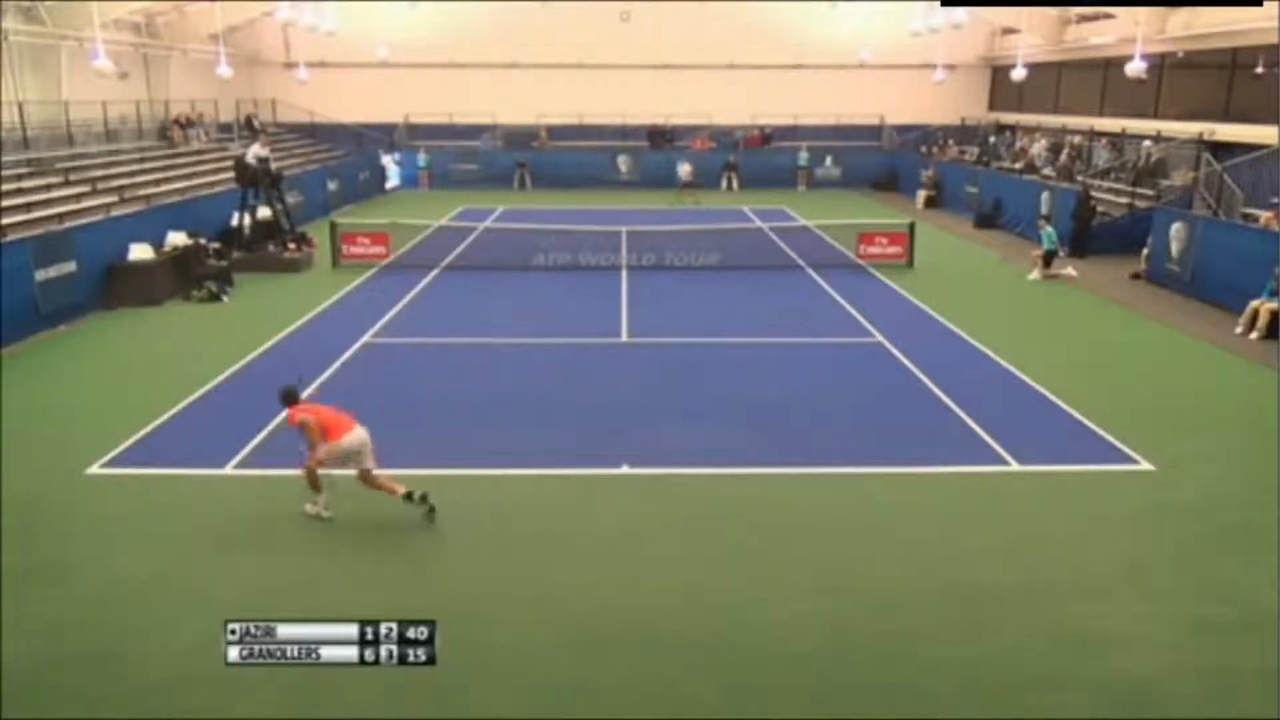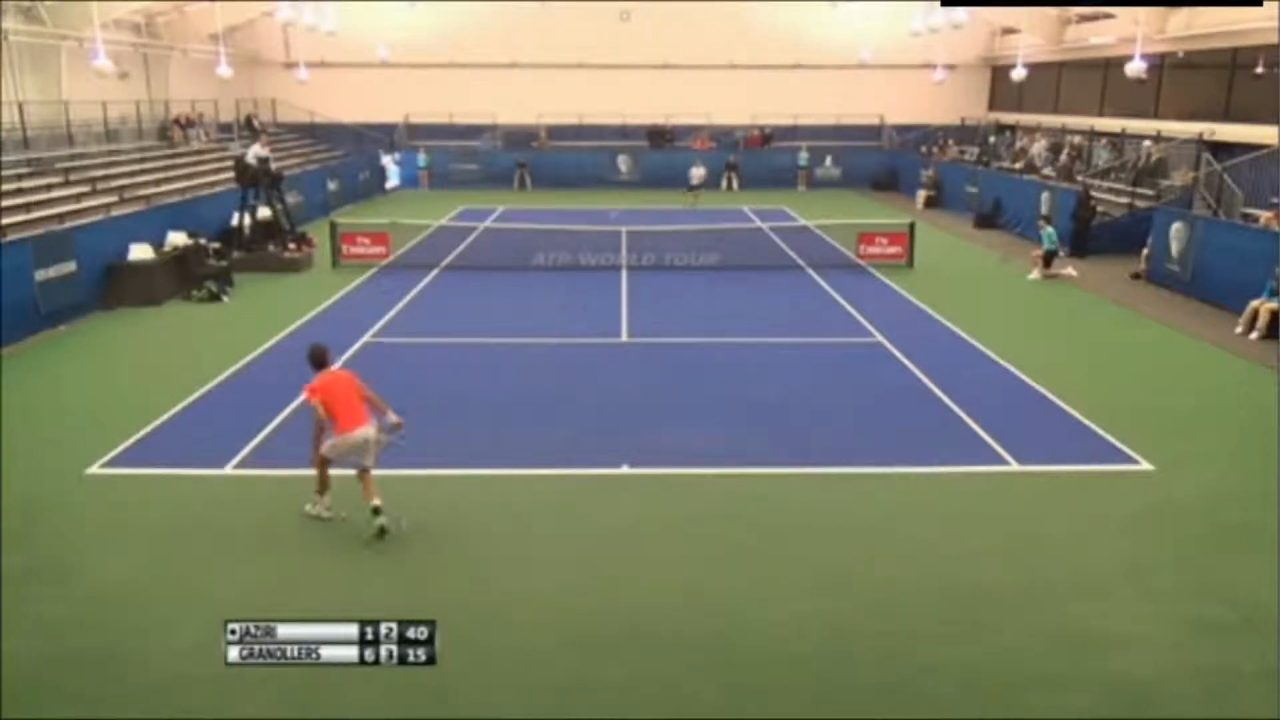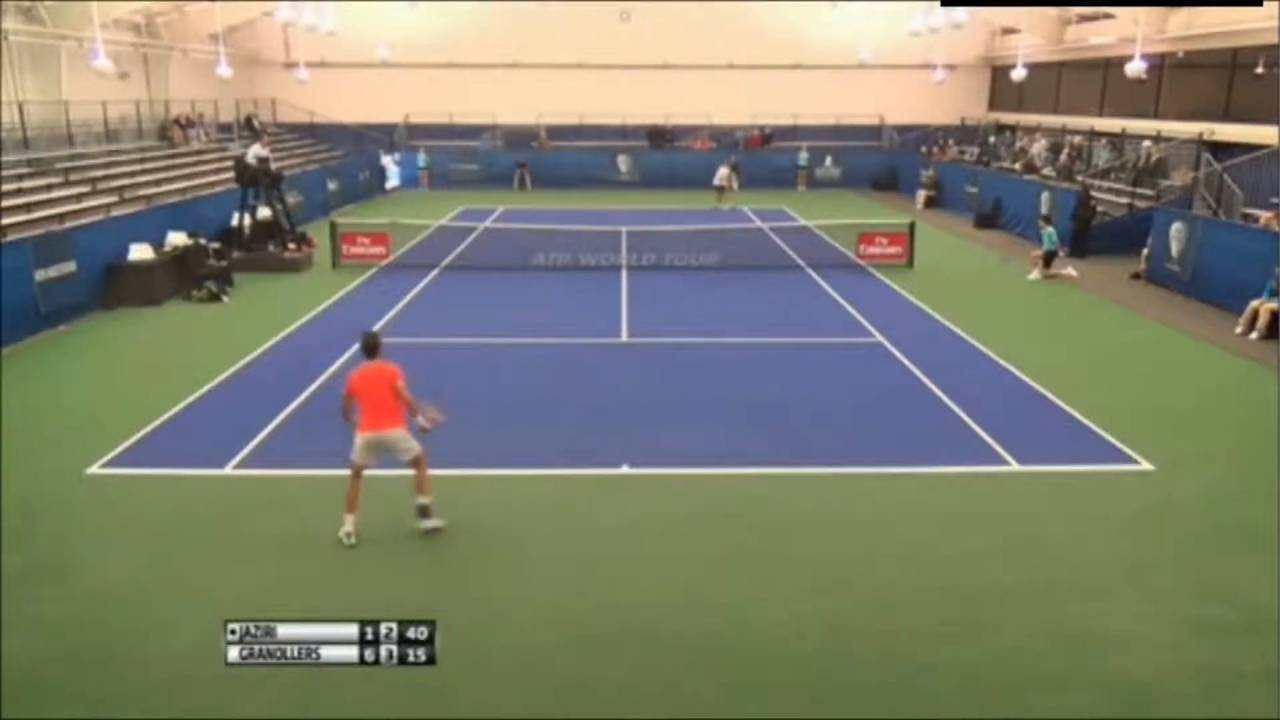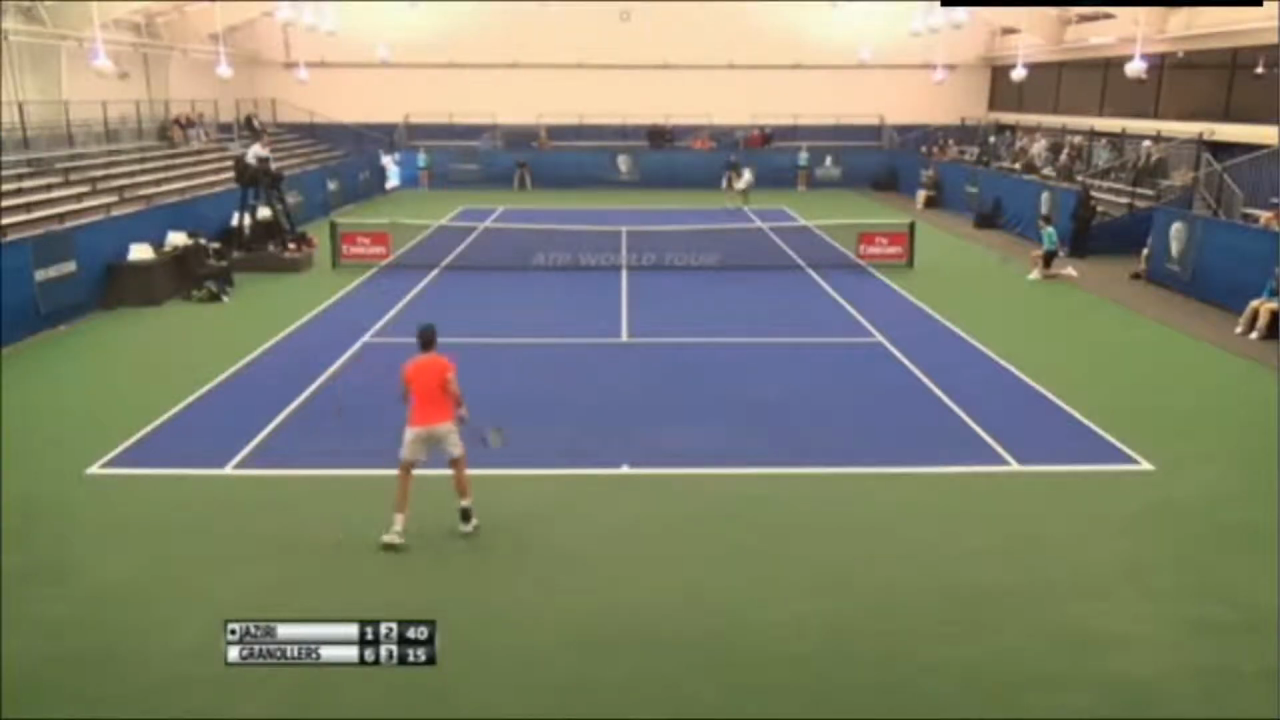
dt=0.4s
person 1, frame 1
left shoulder: (293, 414)
right shoulder: (313, 407)
left elbow: (312, 424)
left wrist: (315, 456)
left hip: (343, 440)
right hip: (360, 432)
left knee: (309, 466)
right knee: (368, 478)
left ankle: (320, 506)
right ankle: (414, 496)
person 1, frame 2
left shoulder: (314, 386)
right shoulder: (346, 375)
left elbow: (321, 420)
right elbow: (371, 397)
left wrist: (316, 448)
right wrist: (390, 416)
left hip: (347, 434)
right hip: (368, 429)
left knee: (322, 462)
right knee: (364, 474)
left ankle: (322, 506)
right ankle: (377, 513)
person 1, frame 3
left shoulder: (353, 376)
right shoulder: (392, 370)
left elbow: (346, 411)
right elbow: (406, 398)
left wrist: (354, 422)
right wrist: (420, 419)
left hip: (366, 433)
right hip: (394, 430)
left knee: (356, 476)
right knee: (420, 462)
left ankle: (348, 529)
right ankle: (425, 516)
person 1, frame 4
left shoulder: (409, 367)
right shoulder: (445, 364)
right elbow: (455, 393)
right wrist: (462, 410)
left hip: (417, 427)
right hip: (443, 424)
left knee: (404, 474)
right knee: (458, 465)
left ankle: (397, 531)
right ankle: (466, 519)
